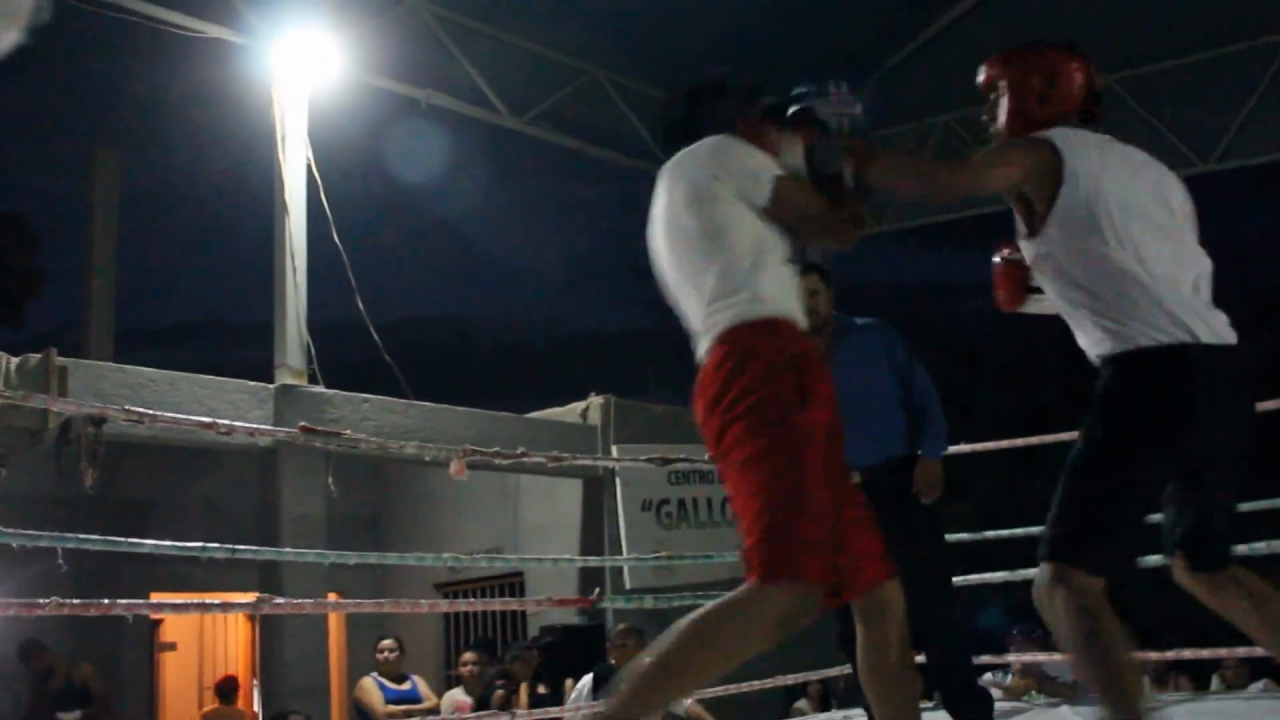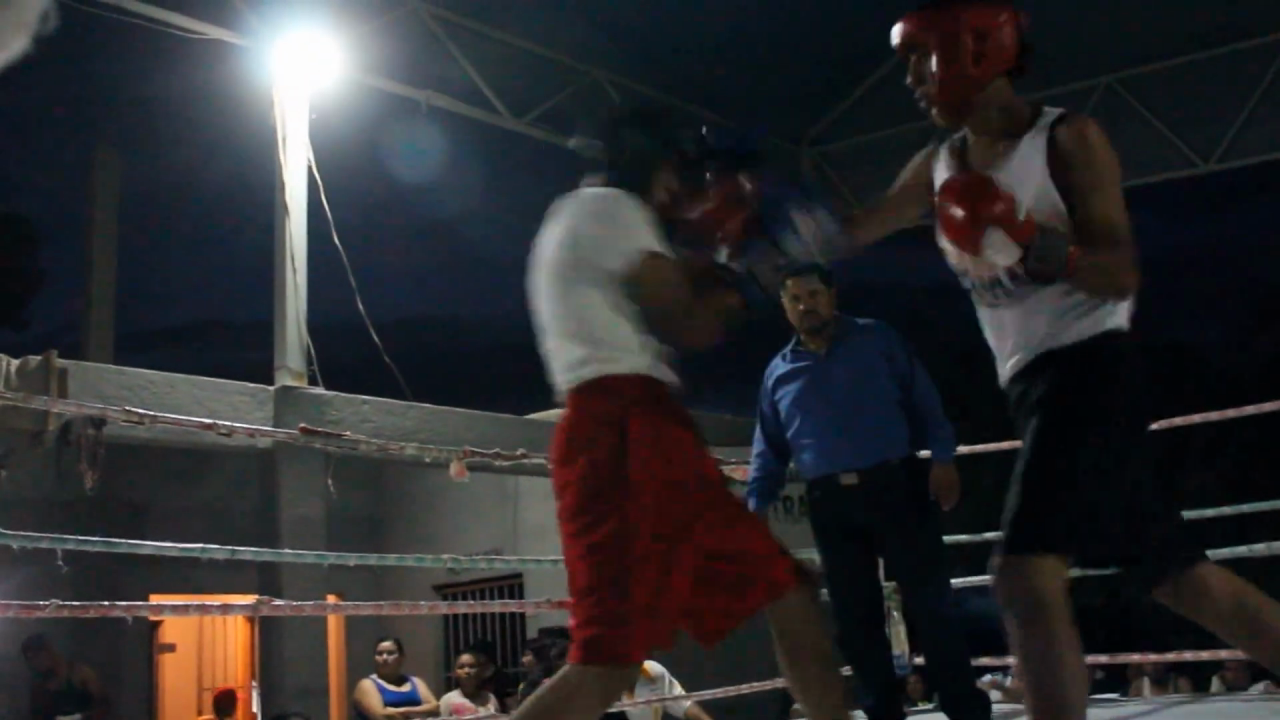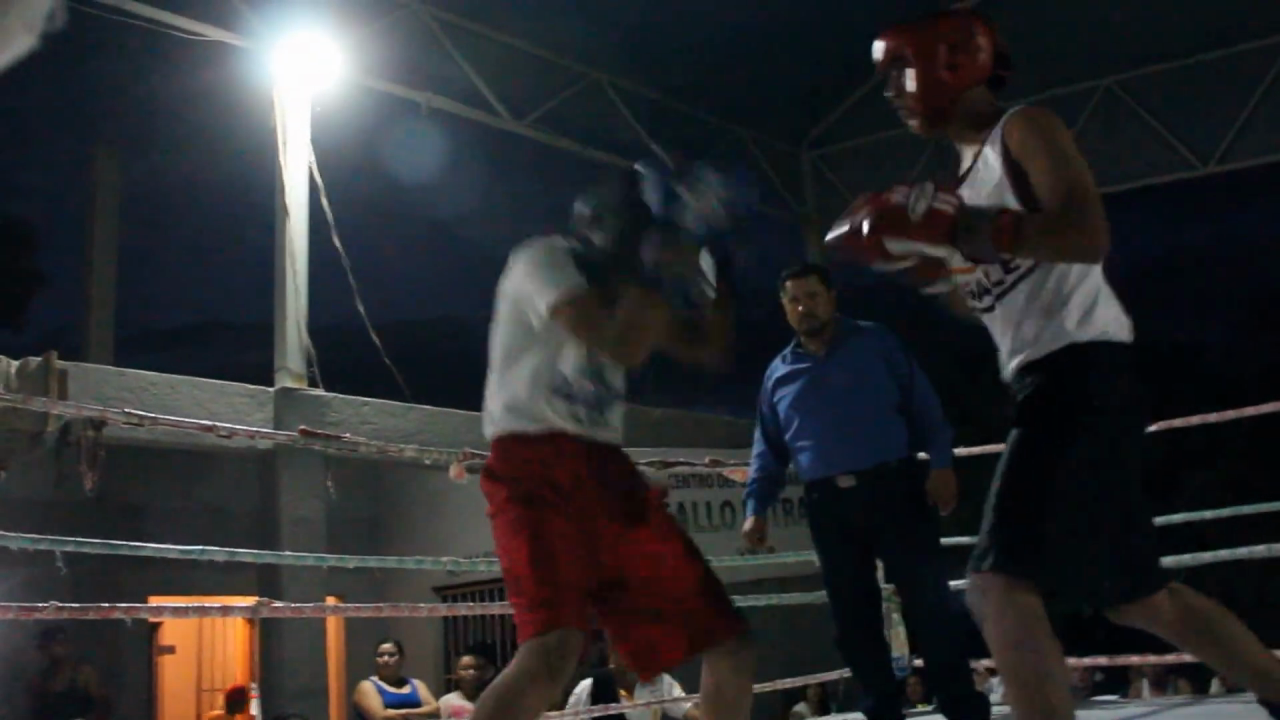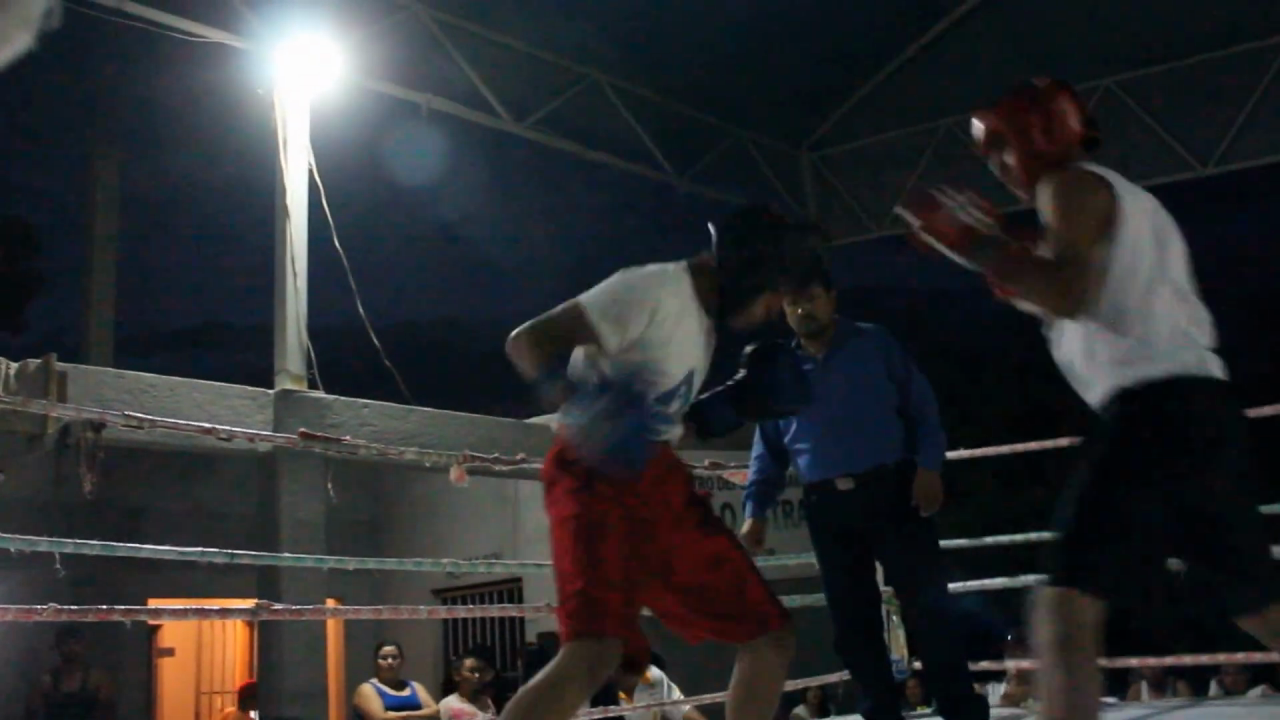
dt=0.3s
person 1, frame 1
left shoulder: (1036, 153)
right shoulder: (1154, 173)
left elbow: (933, 180)
left wrist: (850, 154)
right wrist: (1044, 282)
left hip: (1150, 382)
right hip: (1214, 377)
left knee: (1065, 585)
right knee: (1203, 568)
person 1, frame 2
left shoulder: (1070, 139)
right shoulder: (940, 161)
left elbow: (1121, 277)
right elbow: (856, 227)
left wrist: (1029, 244)
left hip: (1088, 372)
right hip: (1045, 389)
left knee: (1024, 574)
right knee: (1182, 579)
person 1, frame 3
left shoulder: (1026, 129)
right shoulder: (970, 168)
left elbow: (1083, 239)
right elbow: (978, 290)
left wrist: (946, 227)
right wrist: (907, 245)
left hip: (1077, 378)
right hip: (1077, 383)
left knee: (999, 586)
right knee: (1134, 596)
person 1, frame 4
left shoulder: (1071, 185)
right shoulder: (1138, 205)
left elbow: (1068, 293)
left wrist: (975, 245)
left hip: (1152, 414)
right hip: (1207, 412)
left knee: (1064, 607)
person 2, frame 1
left shoulder: (665, 213)
right shoulder: (719, 154)
right elbow: (837, 227)
left wrist: (796, 140)
left hip: (739, 376)
right hip: (770, 366)
left knee: (878, 590)
right knee: (788, 589)
person 2, frame 2
left shoulder: (593, 225)
right shoulder: (604, 208)
right elbow: (689, 329)
right wrist: (729, 290)
left hip: (651, 433)
right hip: (619, 427)
left knee: (792, 599)
right knee: (607, 664)
person 2, frame 3
left shoulder: (643, 290)
right shoulder: (538, 262)
left elbow: (710, 348)
right elbow: (626, 343)
right wrist: (641, 257)
left hip: (610, 476)
right hip: (532, 473)
left knee: (729, 644)
right knee: (555, 649)
person 2, frame 4
left shoulder: (703, 319)
right shoulder: (649, 290)
right elbow: (526, 341)
left wrist: (752, 398)
right wrist: (572, 392)
left hip: (657, 477)
right hip: (596, 474)
left knee: (772, 637)
right knee: (592, 652)
person 3, frame 1
left shoulder: (874, 338)
left elbow: (922, 396)
left wrist: (930, 454)
left hip: (898, 482)
left knee: (929, 595)
right knee: (854, 610)
person 3, frame 2
left shoulder: (876, 340)
right shoulder: (779, 371)
left elbow: (923, 399)
right elbow: (769, 450)
left wrist: (942, 457)
right wrist: (757, 505)
left hip: (896, 485)
right hip: (830, 502)
left knee: (928, 599)
right knee: (854, 614)
person 3, frame 3
left shoulder: (874, 342)
right shoulder: (778, 374)
left elbow: (923, 403)
right elbow: (768, 449)
left wrist: (940, 461)
right wrist: (756, 507)
left hip: (894, 486)
right hip: (828, 503)
left knee: (926, 598)
right knee: (853, 614)
person 3, frame 4
left shoulder: (874, 344)
left elbow: (921, 406)
right elbow: (768, 450)
left wrist: (929, 465)
right wrist: (755, 509)
left hip: (893, 489)
right hip: (827, 506)
left knee: (924, 601)
right knee: (852, 618)
